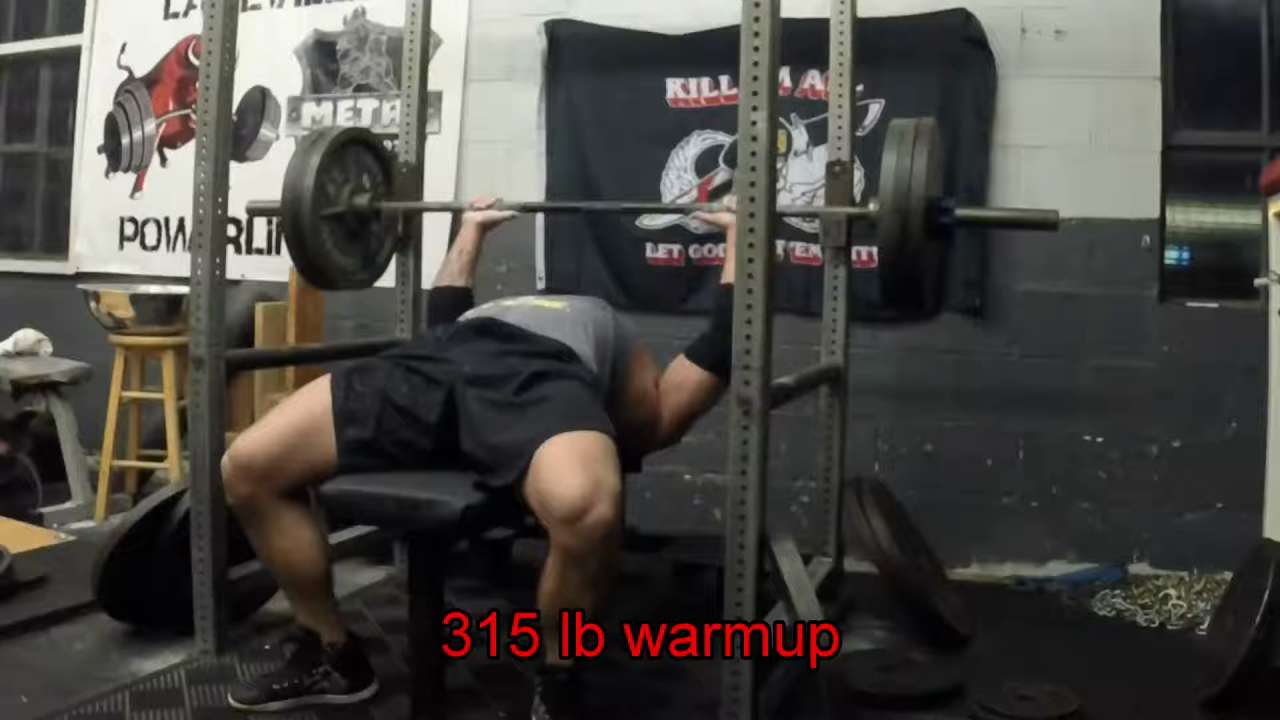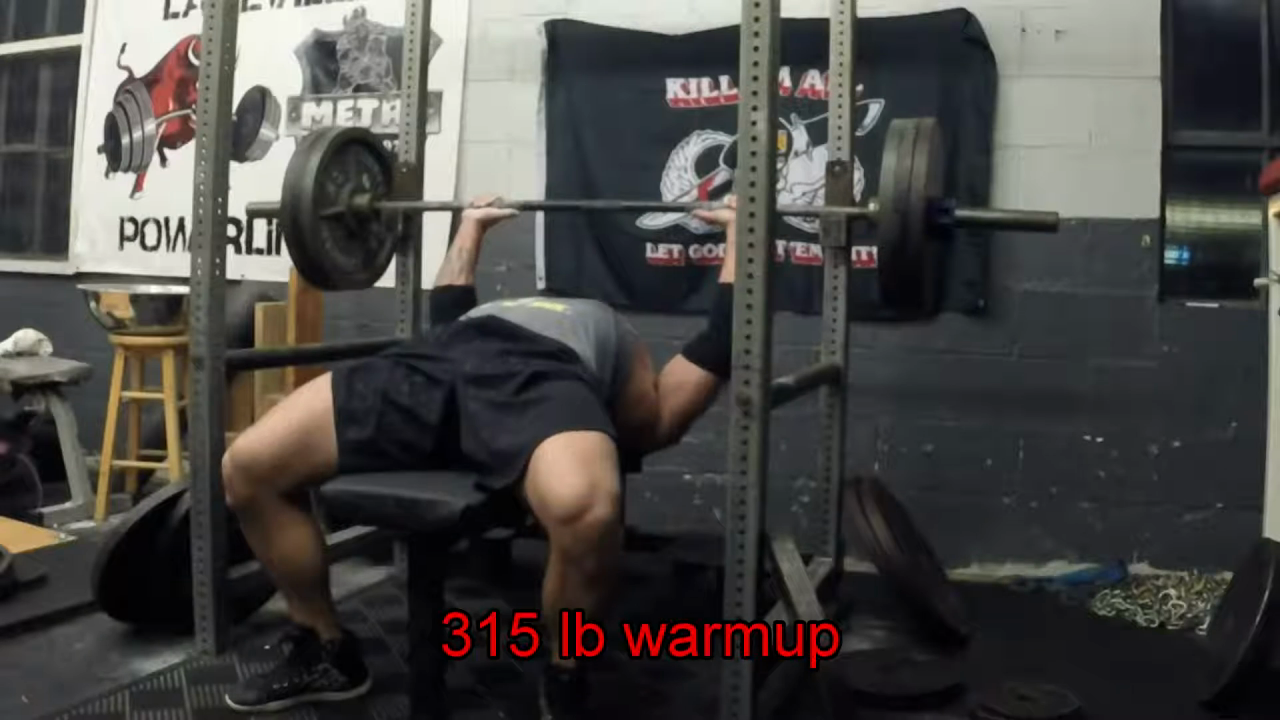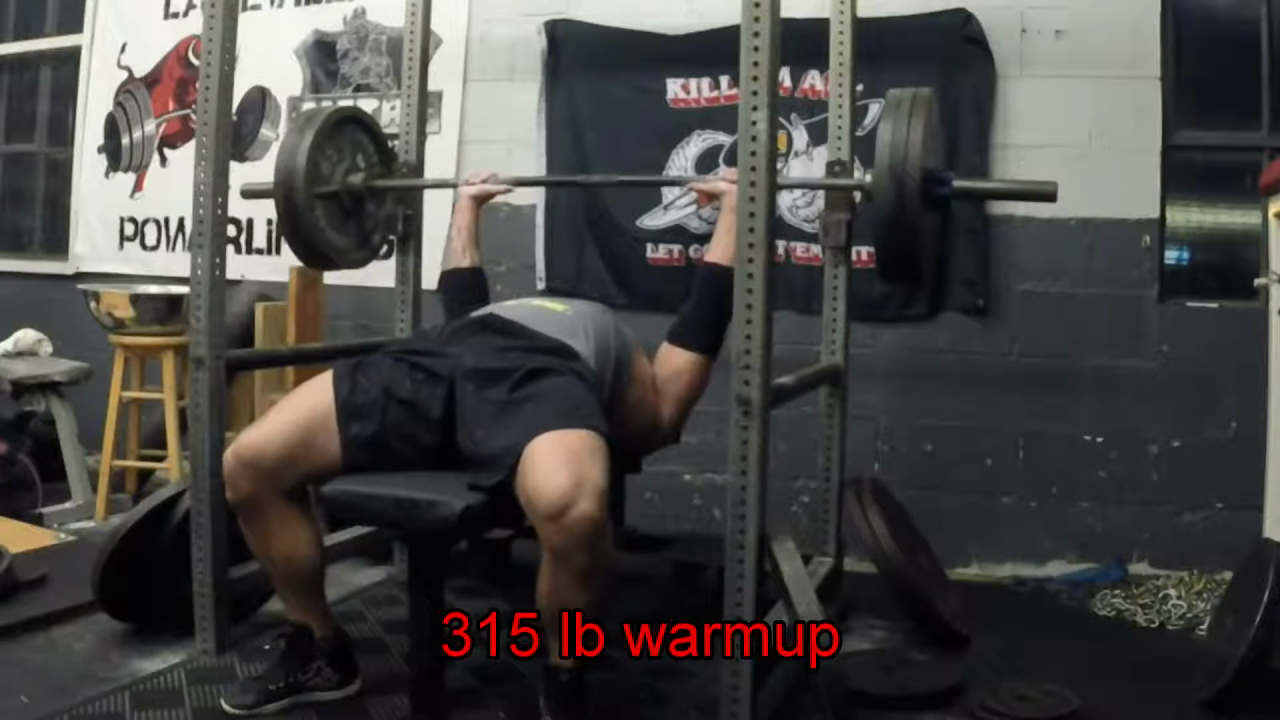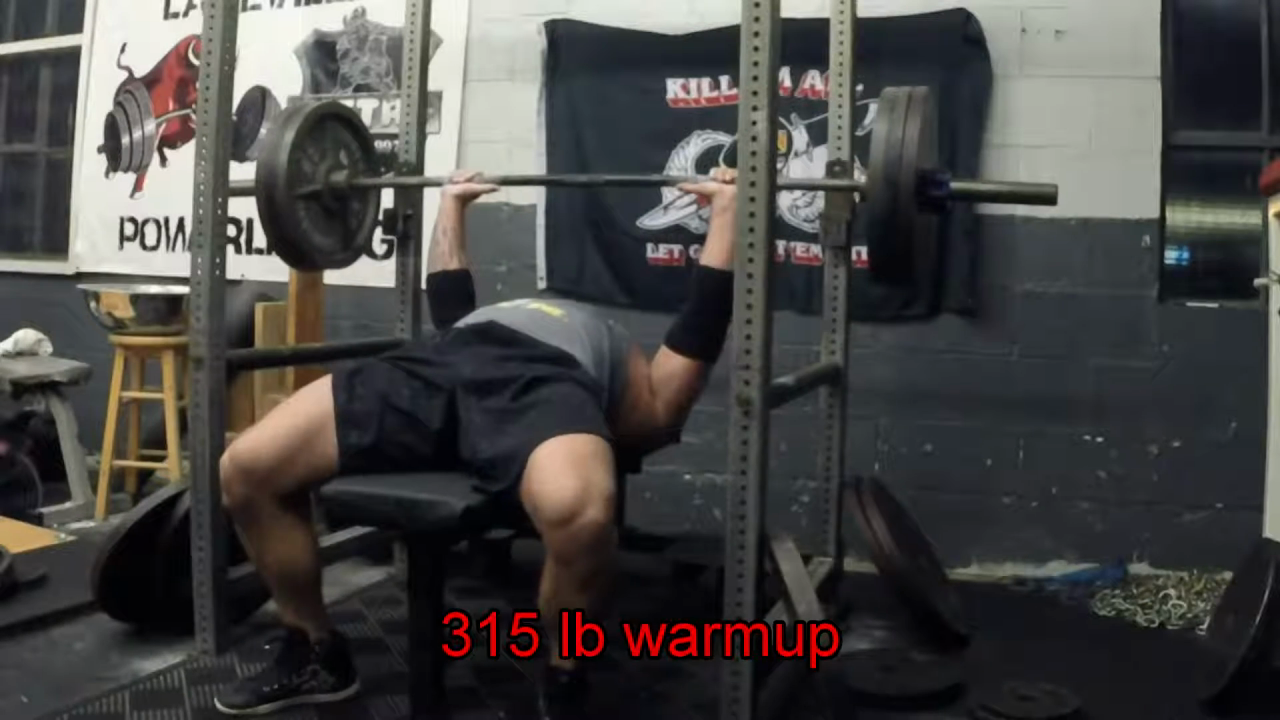
dt=0.7s
person 1, frame 1
left shoulder: (649, 404)
left elbow: (722, 344)
right elbow: (444, 315)
left wrist: (738, 236)
right wrist: (471, 229)
left knee: (586, 506)
right knee: (247, 466)
right ankle: (331, 655)
person 1, frame 2
left shoulder: (648, 406)
left elbow: (720, 344)
right elbow: (449, 314)
left wrist: (739, 234)
right wrist: (470, 227)
left knee: (586, 509)
right knee: (248, 467)
right ankle: (325, 652)
person 1, frame 3
left shoulder: (650, 400)
left elbow: (706, 315)
right elbow: (461, 297)
left wrist: (731, 206)
right wrist: (466, 205)
left knee: (572, 506)
right knee: (250, 463)
right ankle: (318, 652)
person 1, frame 4
left shoulder: (646, 400)
left elbow: (704, 321)
right elbow: (449, 301)
left wrist: (725, 207)
right wrist: (451, 203)
left knee: (579, 512)
right knee: (245, 469)
right ankle: (314, 653)
